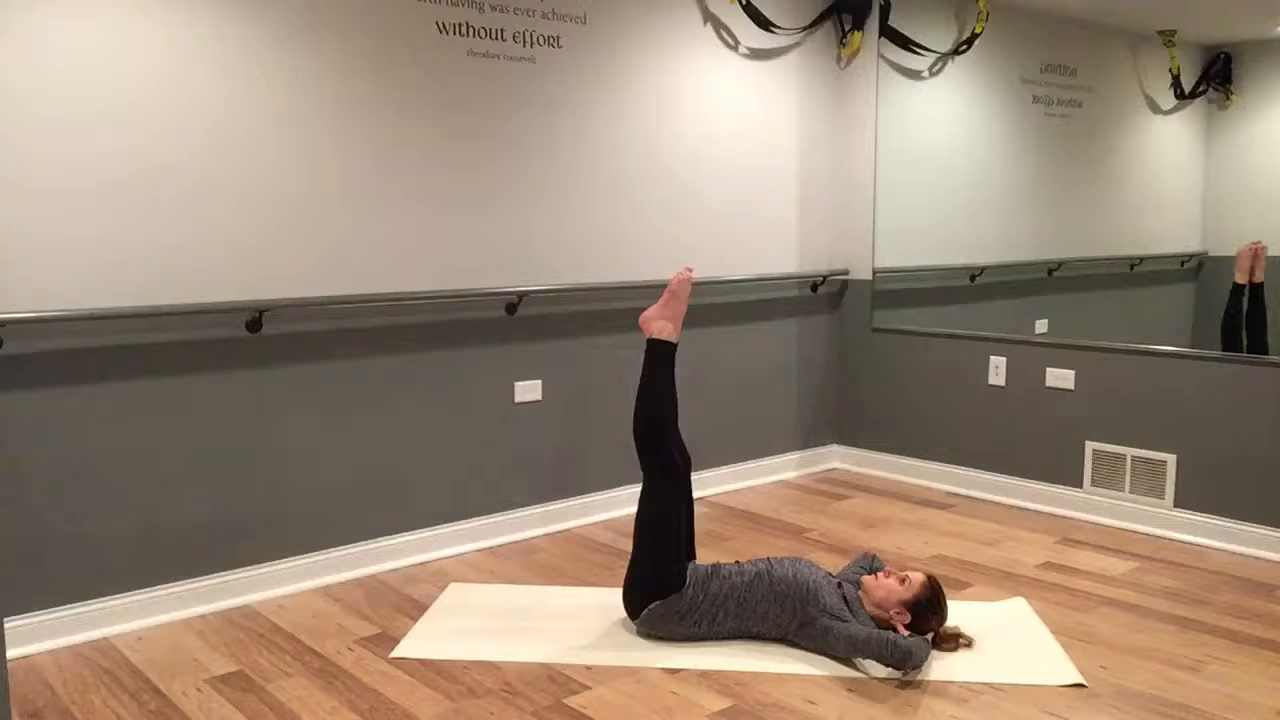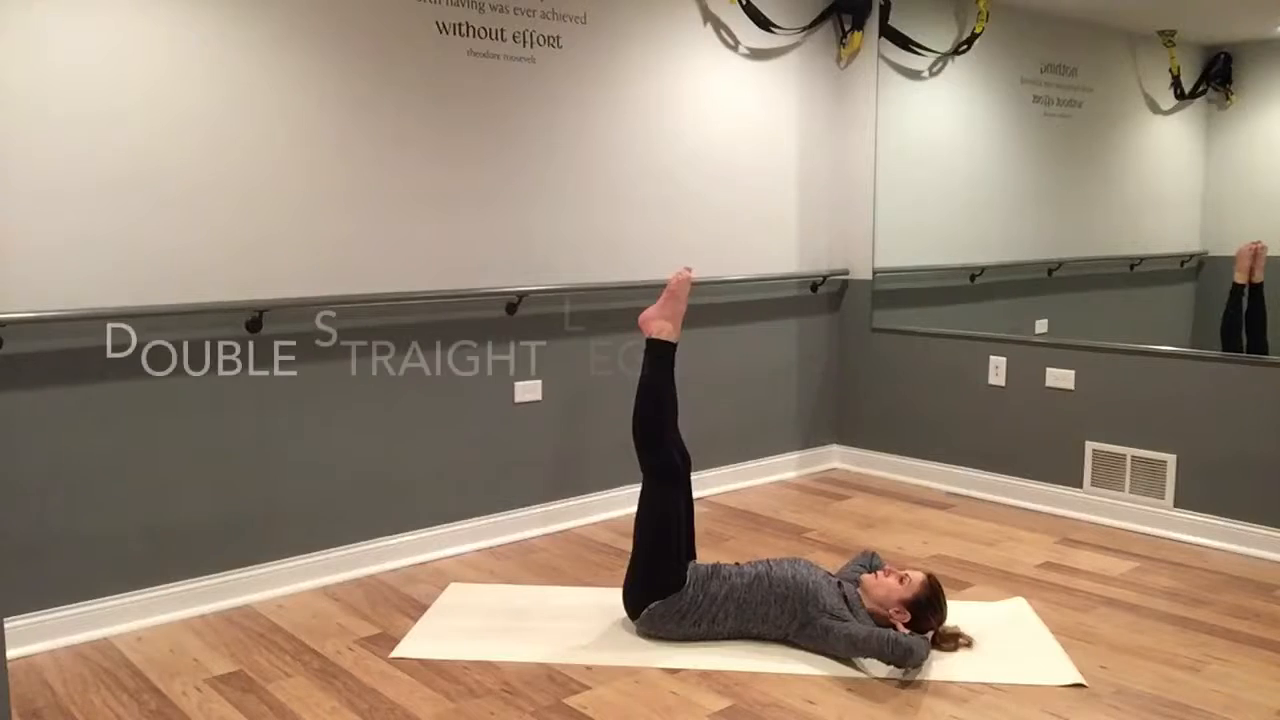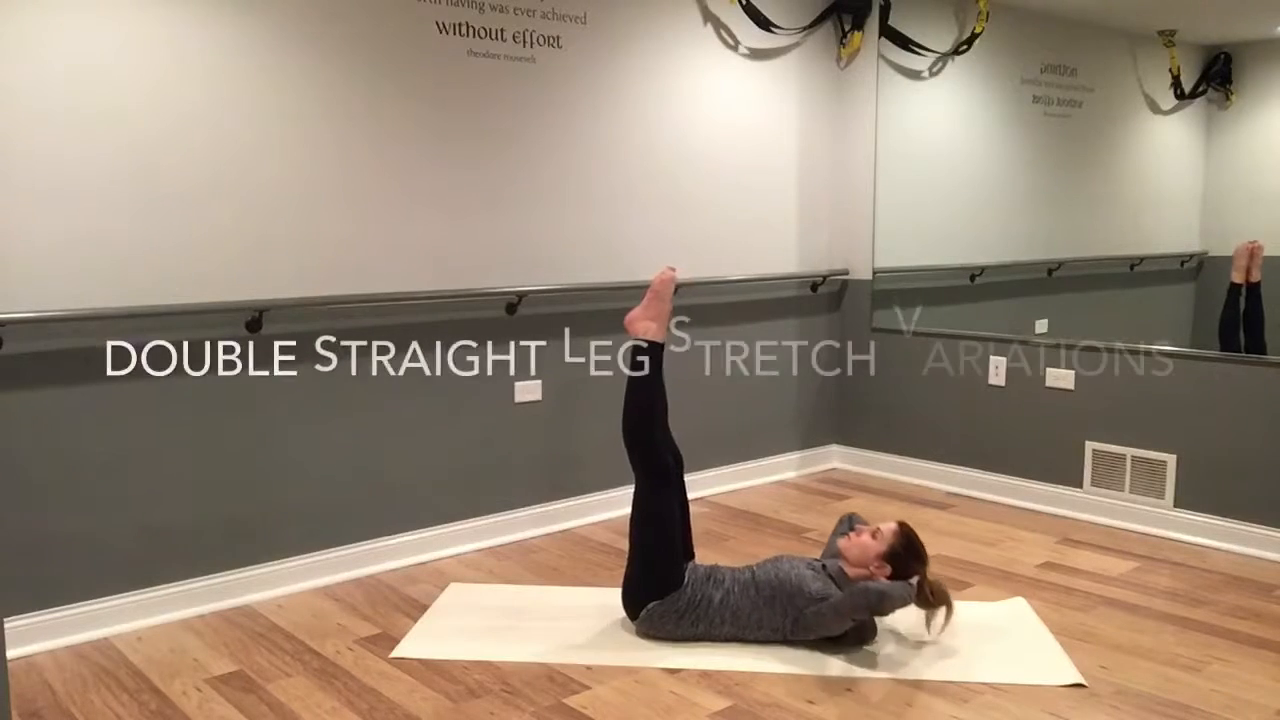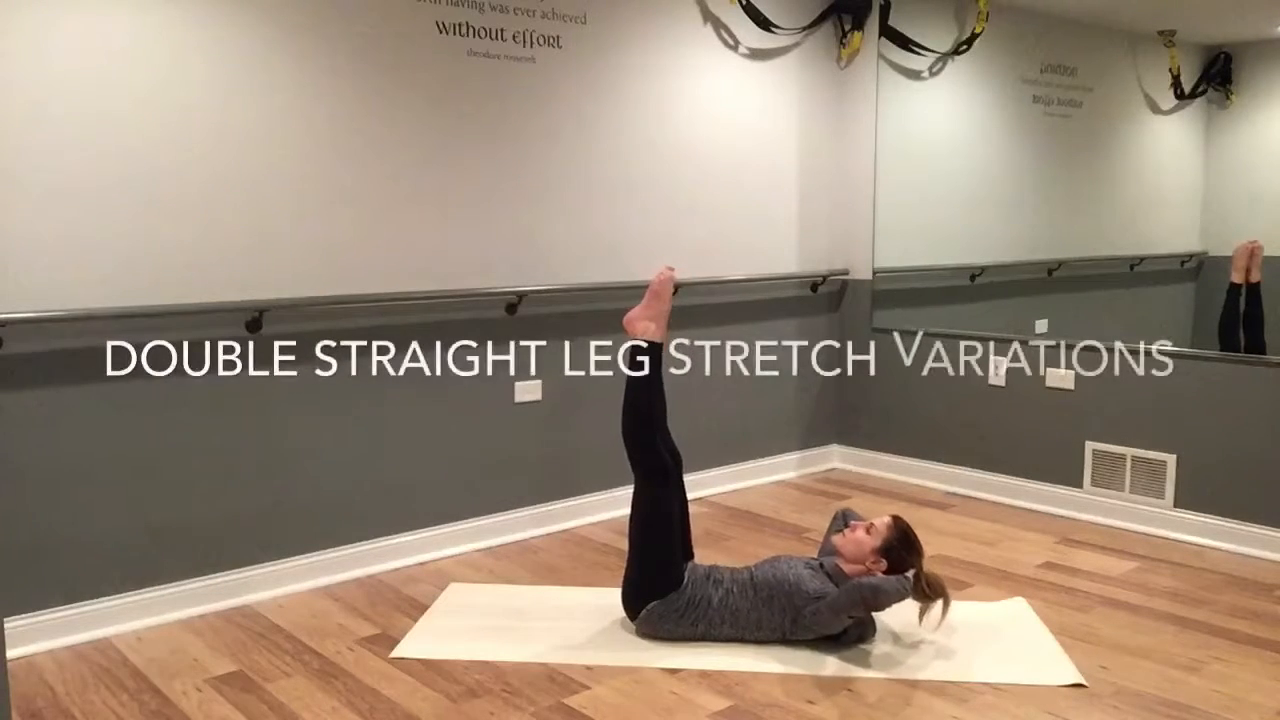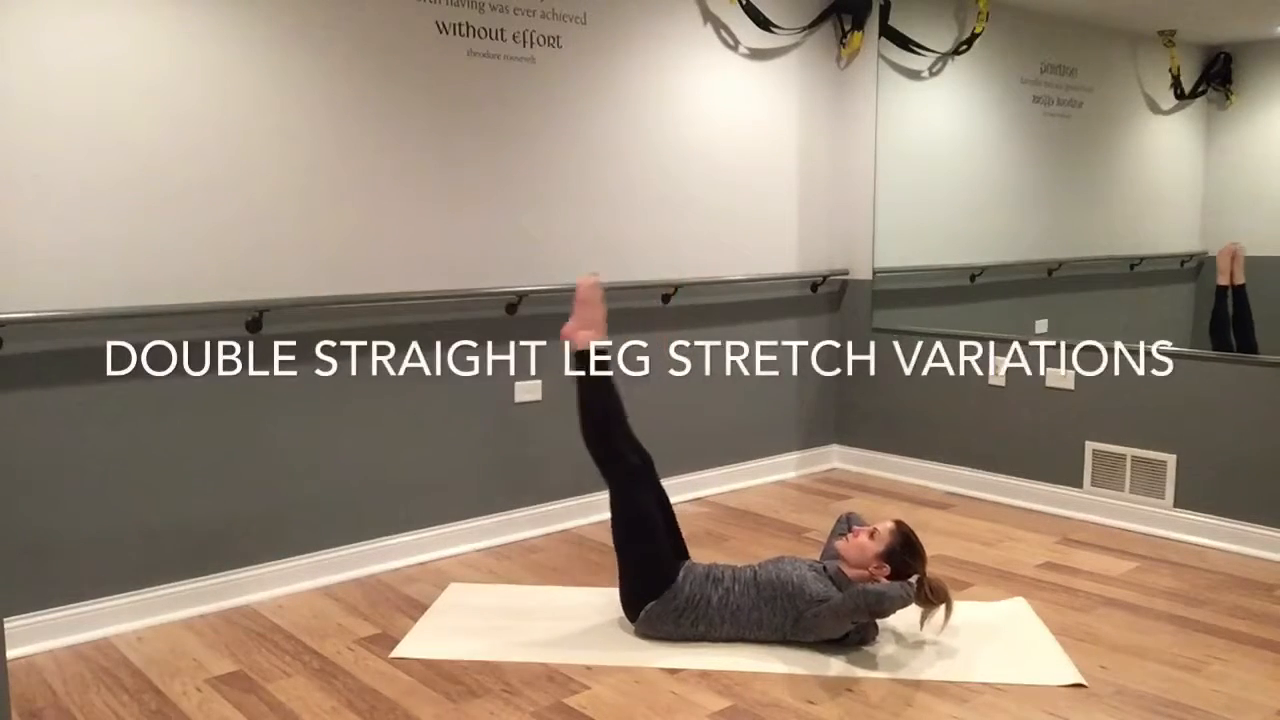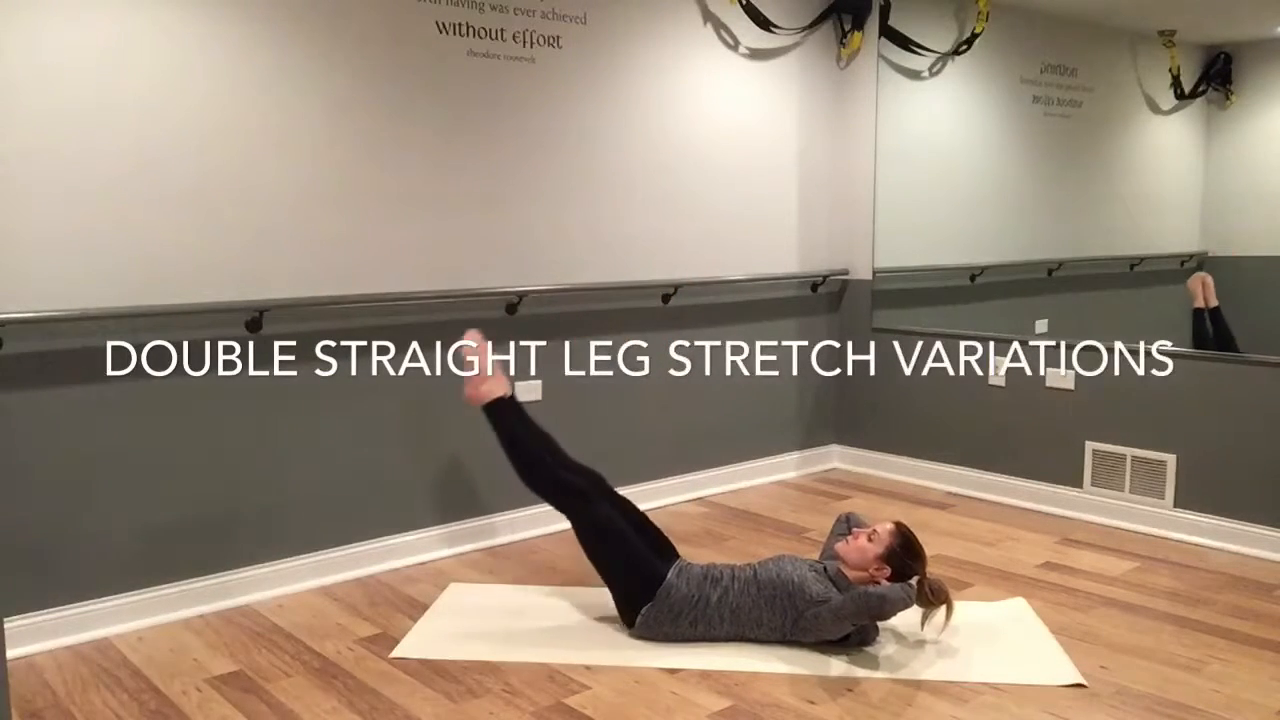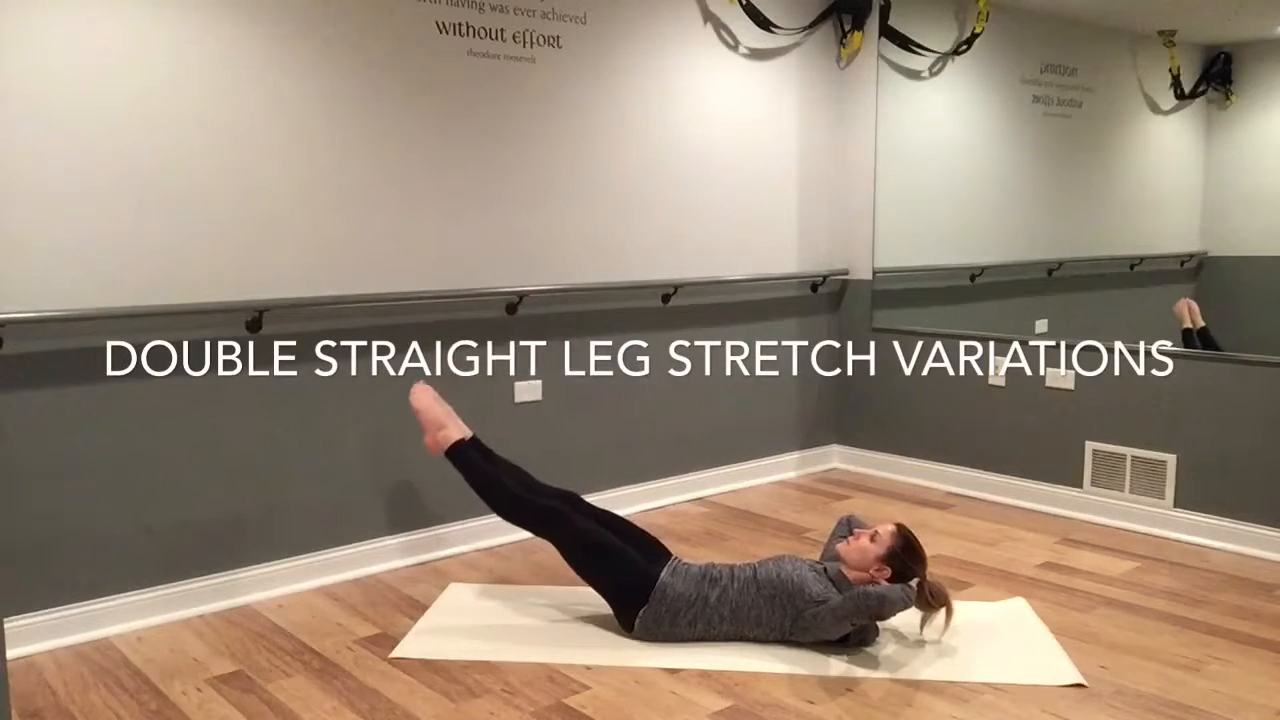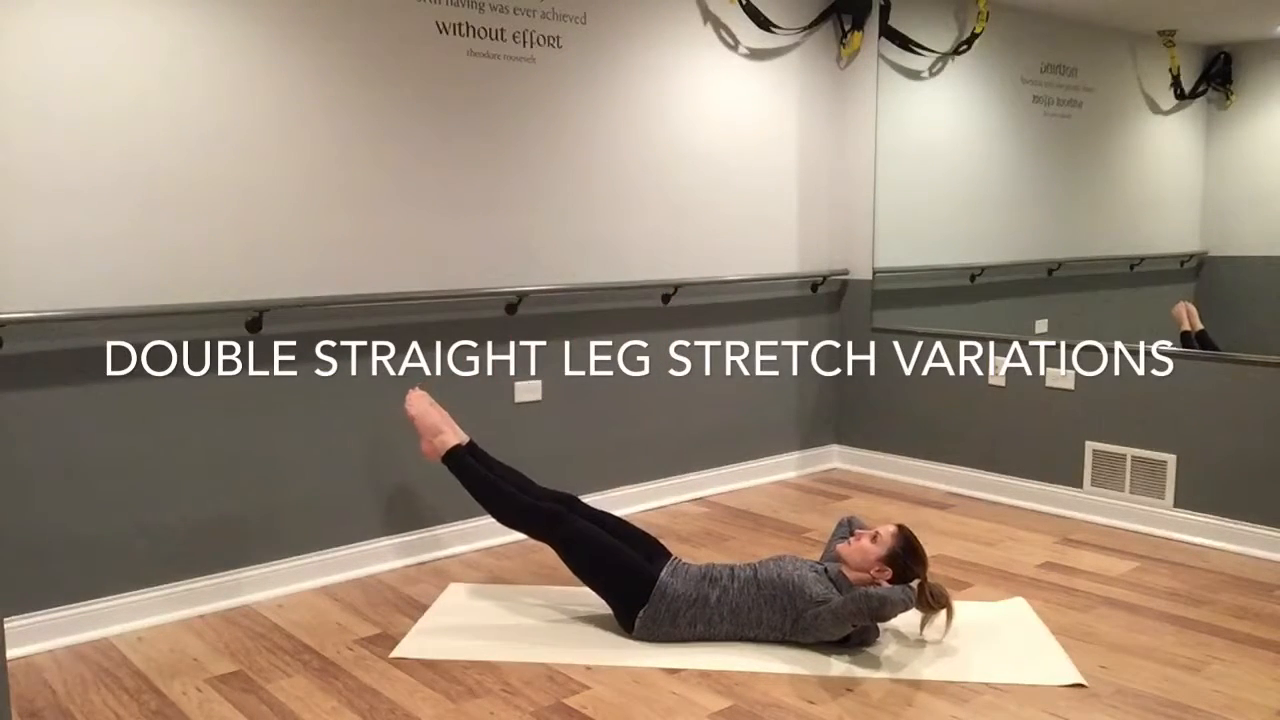
dt=0.5s
person 1, frame 1
left shoulder: (843, 626)
right shoulder: (847, 591)
left elbow: (906, 653)
right elbow: (869, 557)
left wrist: (922, 637)
left hip: (663, 604)
right hip: (685, 591)
left knee: (665, 468)
left ankle: (663, 337)
right ankle: (663, 335)
person 1, frame 2
left shoulder: (843, 626)
right shoulder: (846, 592)
left elbow: (906, 651)
right elbow: (869, 554)
left wrist: (921, 636)
left hip: (662, 604)
right hip: (688, 588)
left knee: (664, 469)
left ankle: (663, 336)
person 1, frame 3
left shoulder: (836, 609)
right shoulder: (834, 574)
left elbow: (878, 596)
right elbow: (850, 520)
left wrist: (910, 588)
left hip: (662, 605)
right hip: (683, 590)
left knee: (657, 469)
left ankle: (649, 338)
person 1, frame 4
left shoulder: (832, 606)
right shoulder: (830, 572)
left elbow: (871, 590)
right elbow: (843, 514)
left wrist: (905, 581)
left hip: (662, 603)
right hip: (684, 588)
left knee: (655, 469)
left ankle: (648, 338)
person 1, frame 5
left shoulder: (833, 610)
right shoulder: (833, 572)
left elbow: (877, 597)
right elbow: (847, 519)
left wrist: (910, 588)
right wrist: (879, 535)
left hip: (662, 604)
right hip: (688, 586)
left knee: (628, 473)
right knee: (638, 469)
left ankle: (589, 348)
person 1, frame 6
left shoulder: (833, 609)
right shoulder: (831, 576)
left elbow: (881, 599)
right elbow: (846, 517)
left wrist: (911, 587)
right wrist: (901, 565)
left hip: (660, 606)
right hip: (681, 583)
left knee: (577, 496)
right knee: (592, 488)
left ankle: (495, 396)
right ankle: (496, 394)
person 1, frame 7
left shoulder: (833, 612)
right shoulder: (833, 576)
left elbow: (880, 600)
right elbow: (845, 520)
left wrist: (911, 592)
left hip: (659, 607)
right hip: (677, 581)
left knee: (555, 519)
right knee: (571, 505)
left ankle: (454, 441)
right ankle: (459, 441)
person 1, frame 8
left shoulder: (833, 613)
right shoulder: (832, 575)
left elbow: (876, 601)
right elbow: (844, 520)
left wrist: (910, 593)
left hip: (660, 606)
right hip: (678, 579)
left knee: (552, 521)
right knee: (567, 506)
left ankle: (451, 449)
right ankle: (459, 447)
